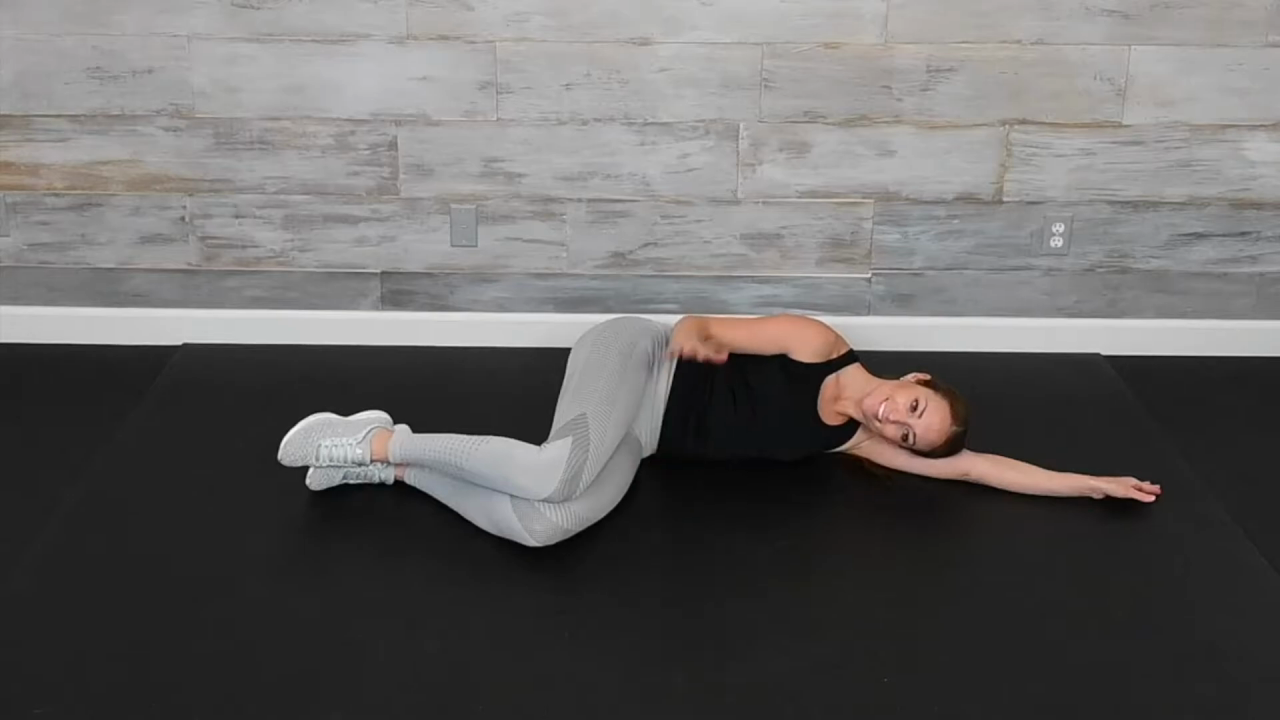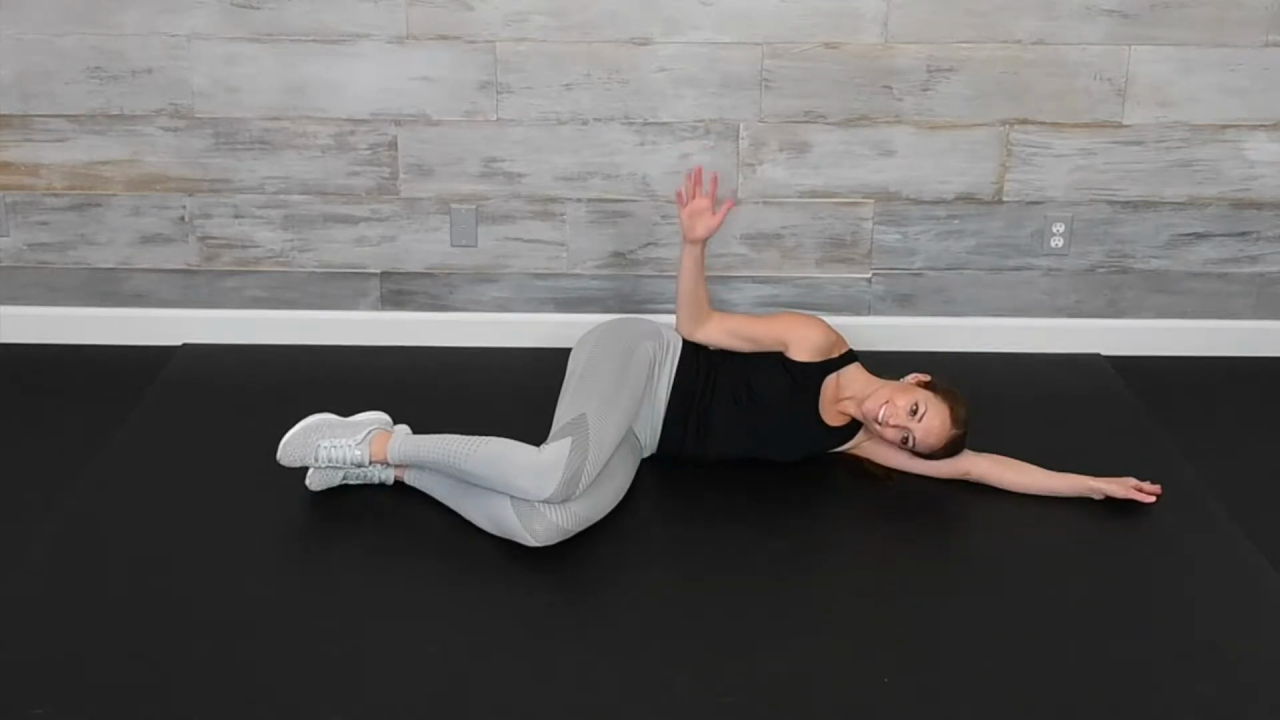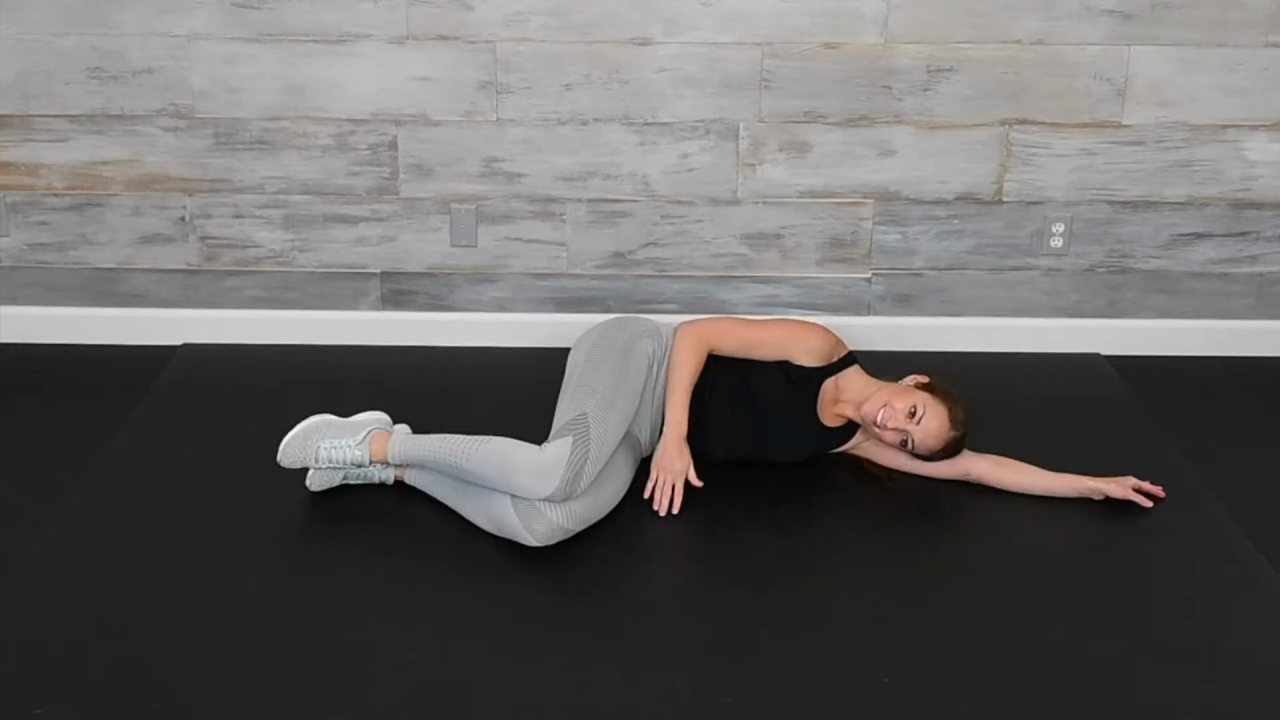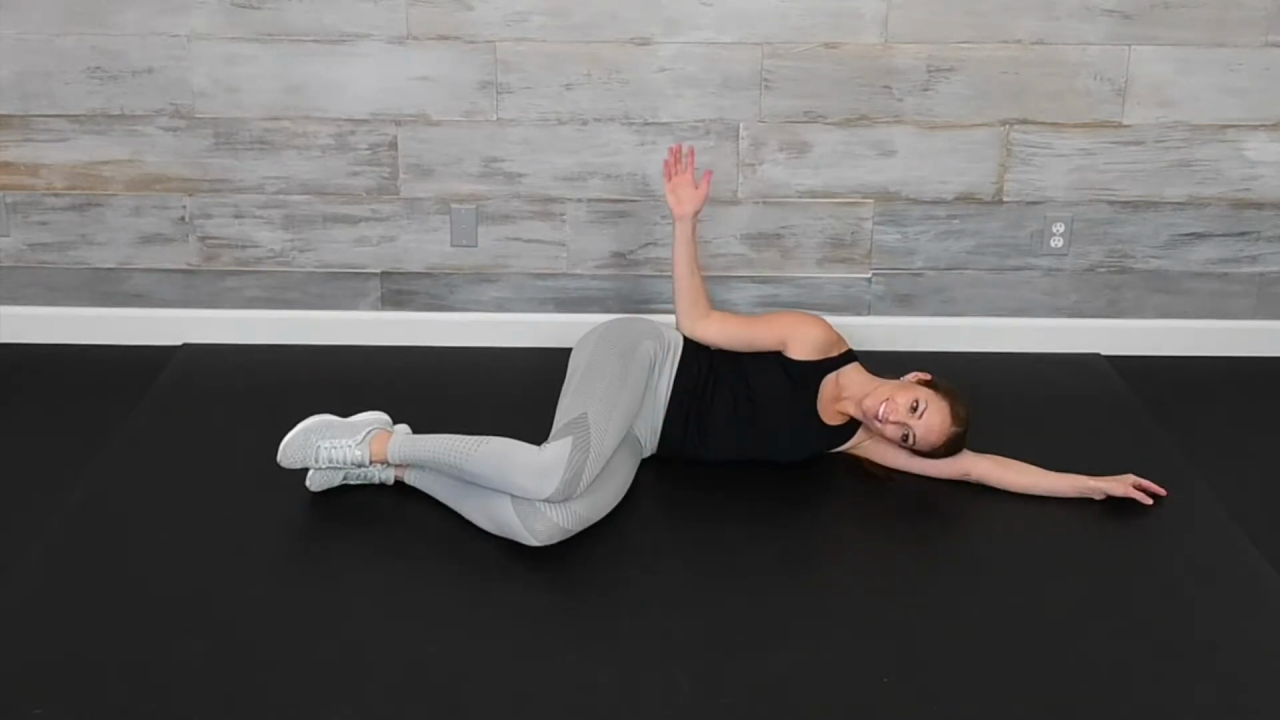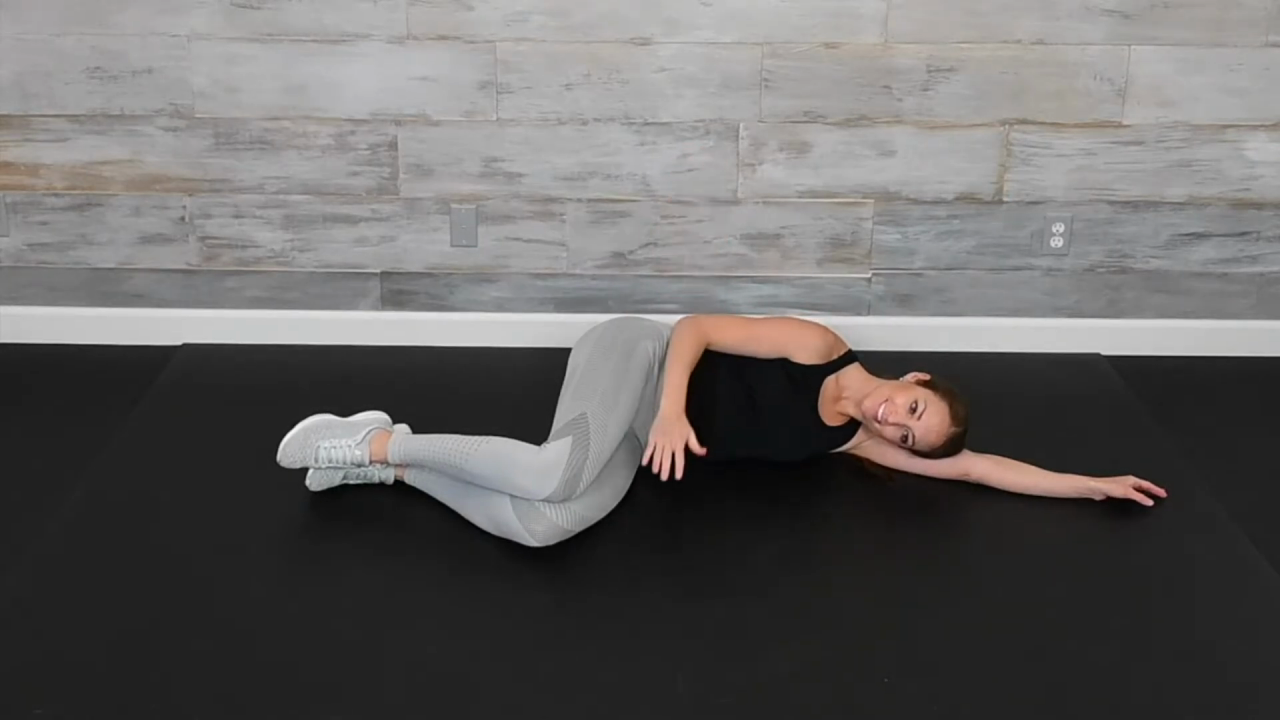
dt=1s
person 1, frame 1
left shoulder: (854, 438)
right shoulder: (819, 344)
left elbow: (974, 465)
right elbow: (692, 325)
left wrist: (1091, 481)
right wrist: (690, 338)
left hip: (646, 441)
right hip: (636, 357)
left knee: (545, 523)
right knee: (557, 477)
left ankle: (390, 455)
right ankle: (376, 440)
person 1, frame 2
left shoulder: (856, 441)
right shoulder: (817, 343)
left elbow: (979, 466)
right elbow: (697, 327)
left wrist: (1093, 484)
right wrist: (695, 243)
left hip: (647, 444)
right hip: (636, 363)
left knee: (544, 524)
right knee: (556, 479)
left ankle: (388, 462)
right ankle: (378, 441)
person 1, frame 3
left shoulder: (854, 440)
right shoulder: (818, 347)
left elbow: (973, 466)
right elbow: (696, 333)
left wrist: (1092, 483)
right wrist: (676, 436)
left hip: (640, 446)
right hip: (636, 359)
left knee: (548, 523)
right knee: (558, 479)
left ankle: (391, 457)
right ankle: (375, 441)
person 1, frame 4
left shoulder: (854, 440)
right shoulder: (816, 342)
left elbow: (979, 465)
right elbow: (696, 323)
left wrist: (1092, 483)
right wrist: (686, 220)
left hip: (646, 444)
right hip: (636, 361)
left knee: (545, 523)
right knee: (558, 480)
left ankle: (388, 459)
right ankle: (377, 443)
person 1, frame 5
left shoulder: (857, 439)
right shoulder: (817, 346)
left elbow: (974, 466)
right elbow: (695, 327)
left wrist: (1093, 483)
right wrist: (674, 407)
left hip: (648, 447)
right hip: (635, 356)
left knee: (547, 523)
right knee: (558, 478)
left ankle: (389, 457)
right ankle: (376, 440)
